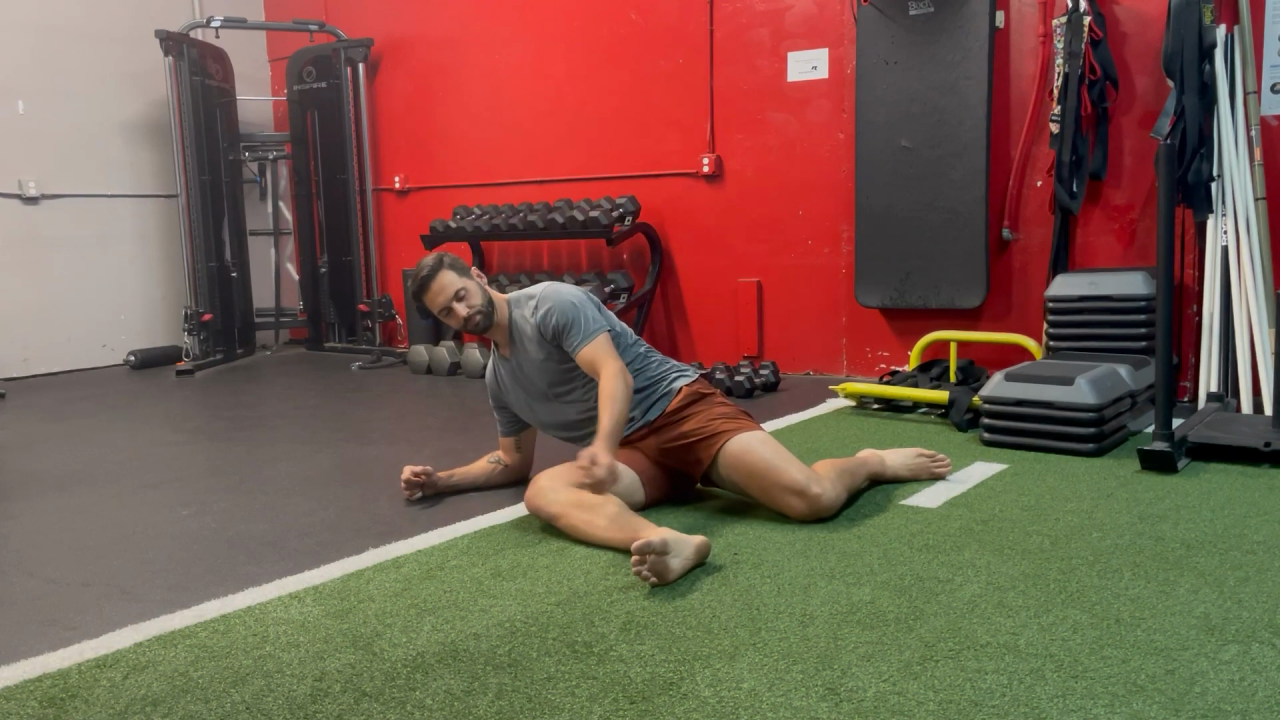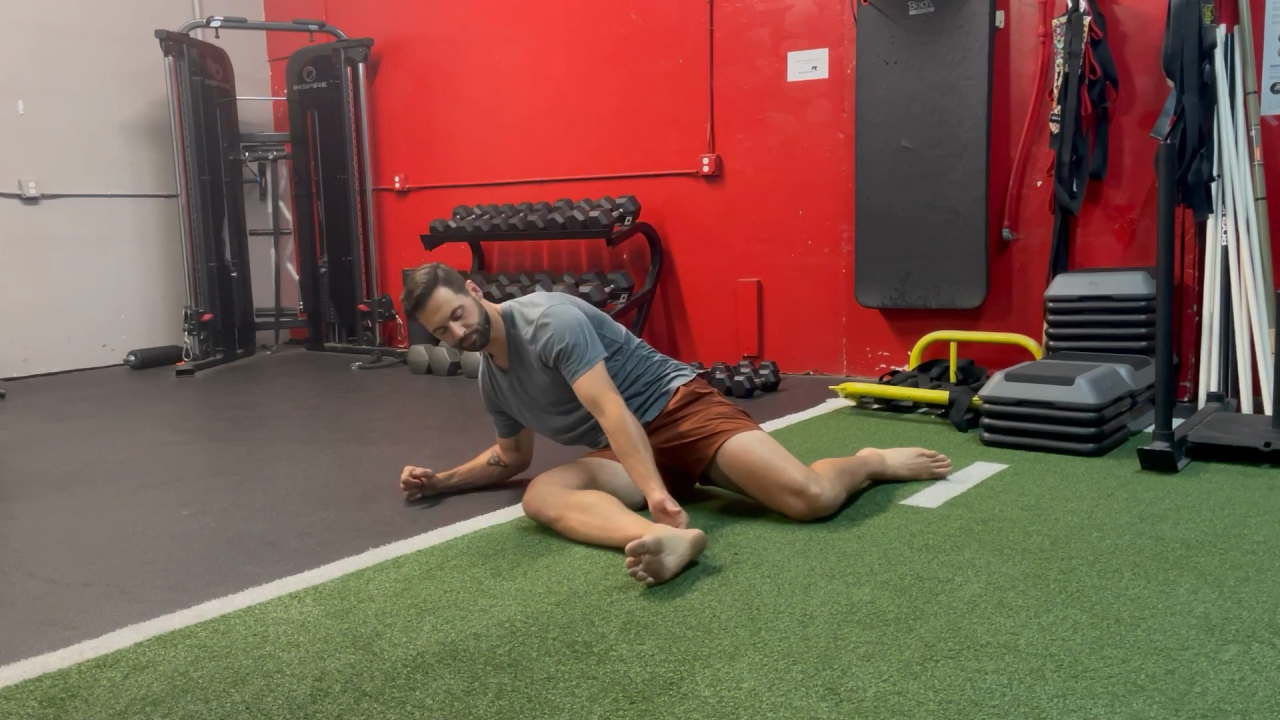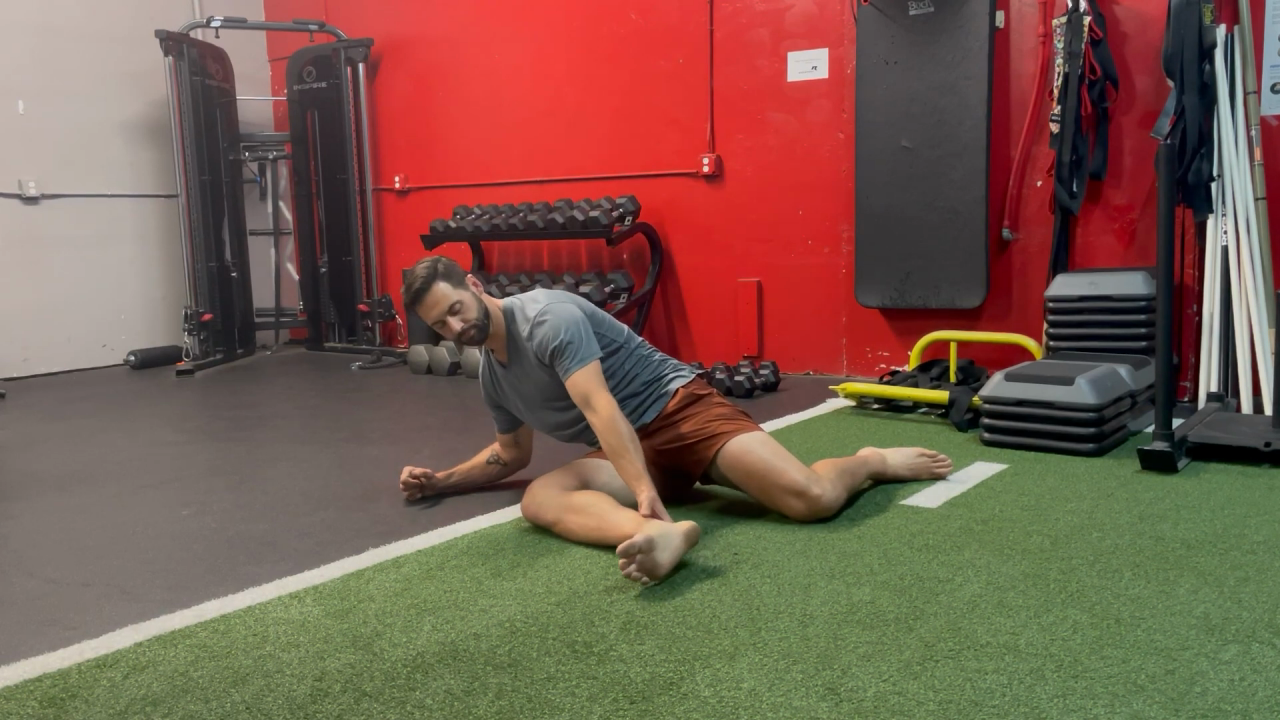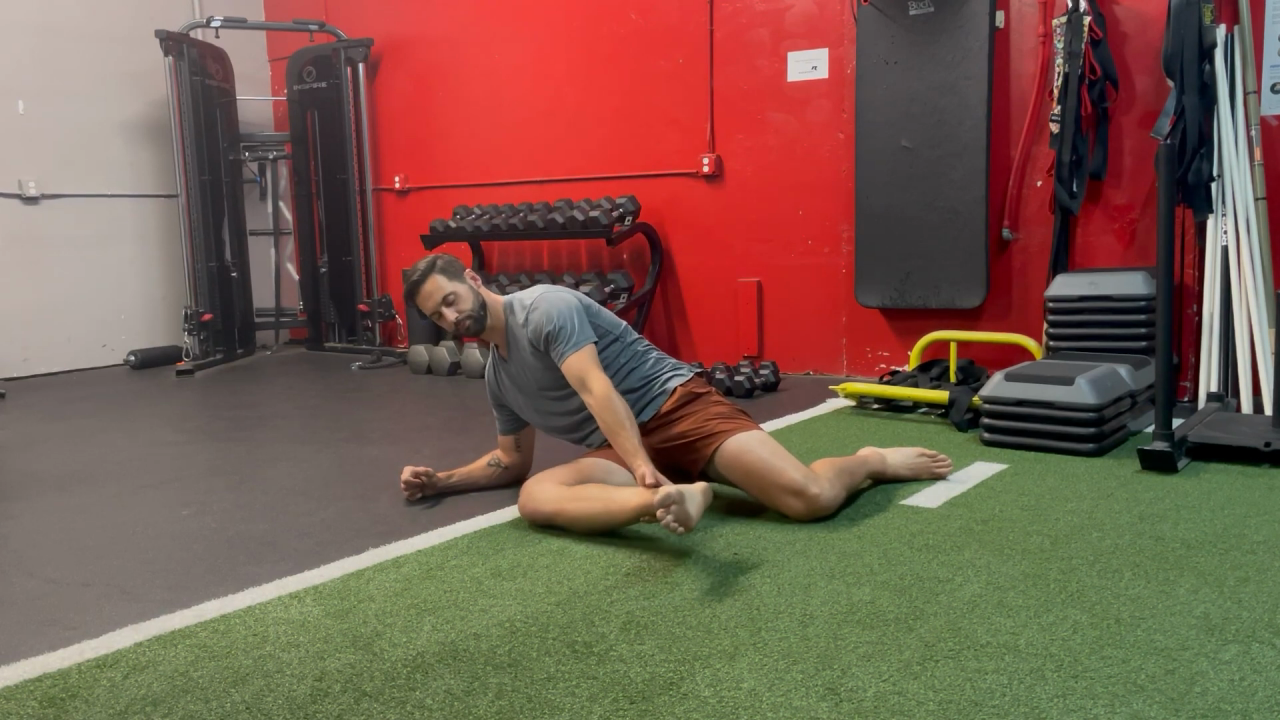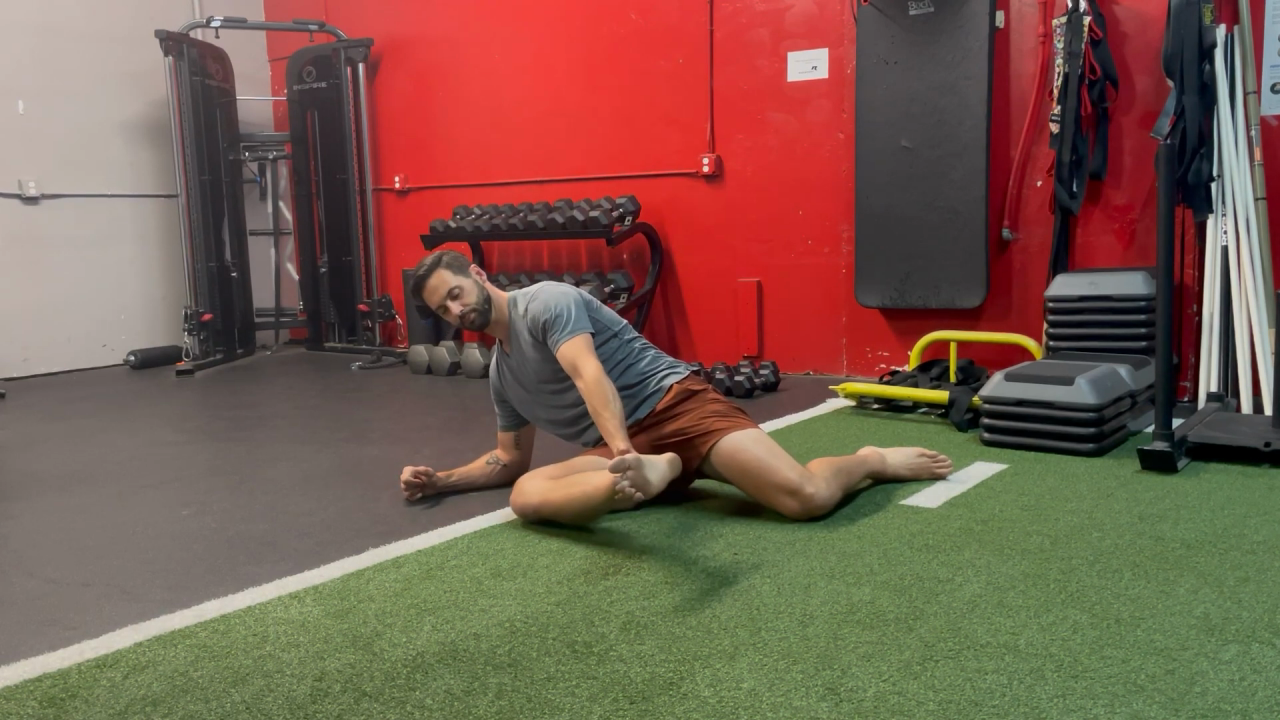
dt=0.4s
person 1, frame 1
left shoulder: (552, 303)
right shoulder: (498, 377)
left elbow: (614, 373)
right elbow: (511, 462)
left wrist: (601, 446)
right wrist: (440, 480)
left hip: (679, 408)
right hip: (633, 453)
left knee: (813, 497)
right knee: (542, 494)
left ankle: (873, 463)
right ankle: (668, 542)
person 1, frame 2
left shoulder: (549, 319)
right shoulder: (490, 380)
left elbow: (611, 410)
right elbow: (512, 457)
left wrist: (656, 492)
right wrist: (440, 480)
left hip: (678, 407)
right hip: (621, 451)
left knee: (811, 497)
right knee: (540, 495)
left ankle: (872, 463)
right ankle: (667, 540)
person 1, frame 3
left shoulder: (548, 317)
right shoulder: (491, 375)
left elbow: (602, 409)
right elbow: (512, 454)
left wrist: (646, 496)
right wrist: (438, 481)
left hip: (678, 408)
right hip: (626, 448)
left knee: (813, 497)
right knee: (539, 499)
left ankle: (872, 463)
right ankle: (662, 536)
person 1, frame 4
left shoulder: (546, 309)
right shoulder: (496, 375)
left elbow: (597, 390)
right elbow: (513, 461)
left wrist: (645, 469)
right wrist: (439, 481)
left hip: (677, 407)
right hip: (620, 450)
left knee: (812, 497)
right knee: (535, 496)
left ankle: (874, 462)
right ankle: (670, 497)
person 1, frame 5
left shoulder: (546, 302)
right shoulder: (501, 372)
left elbow: (590, 376)
right elbow: (511, 459)
left wrist: (622, 448)
right wrist: (440, 480)
left hip: (675, 404)
right hip: (622, 448)
left knee: (807, 496)
right knee: (526, 493)
left ankle: (873, 461)
